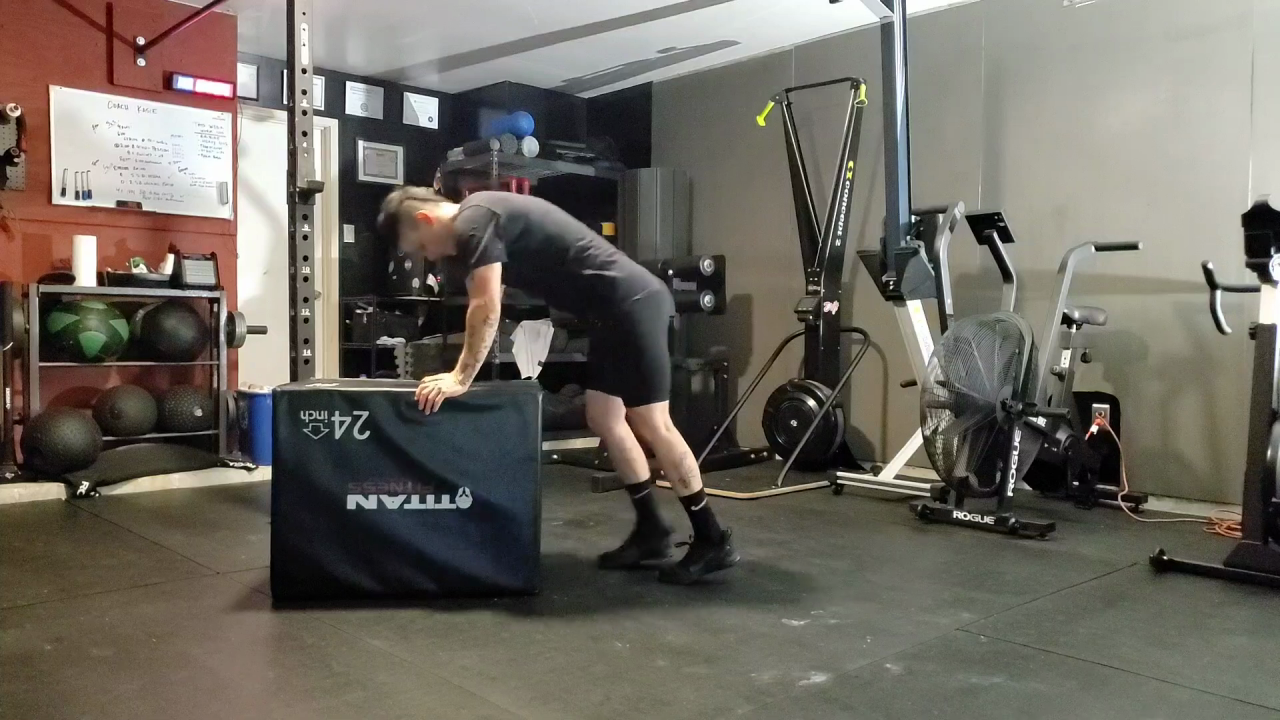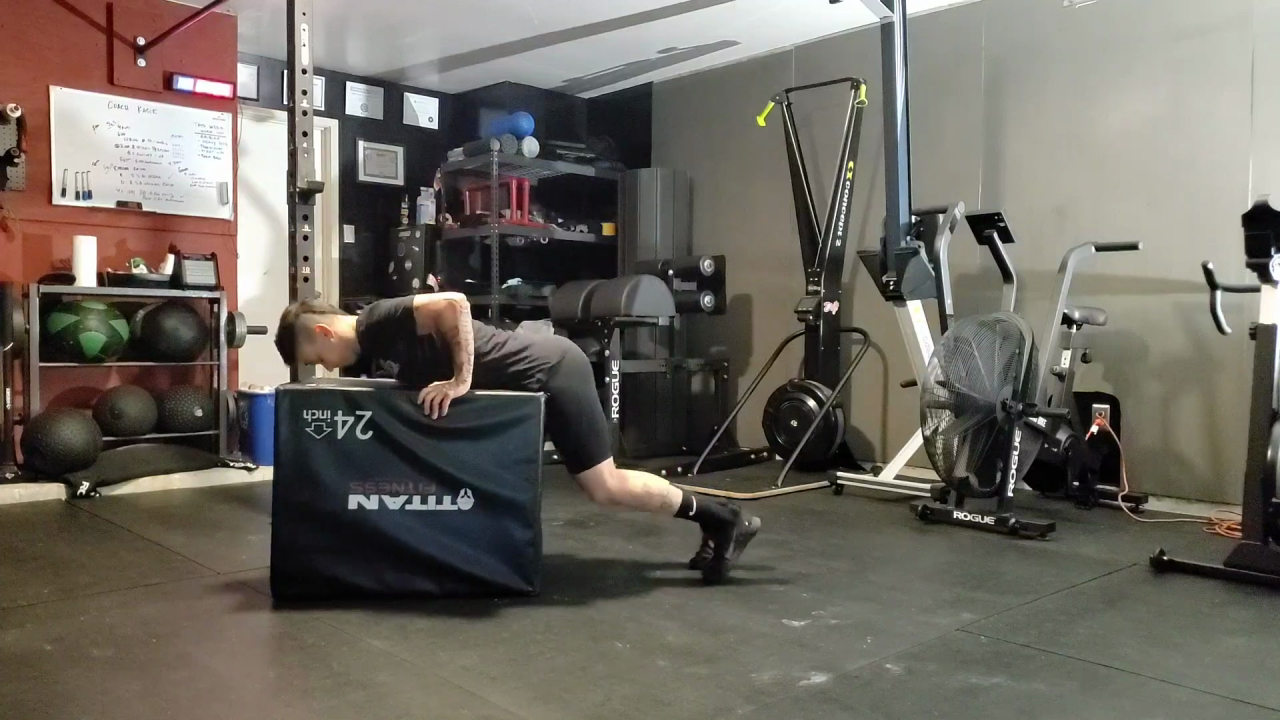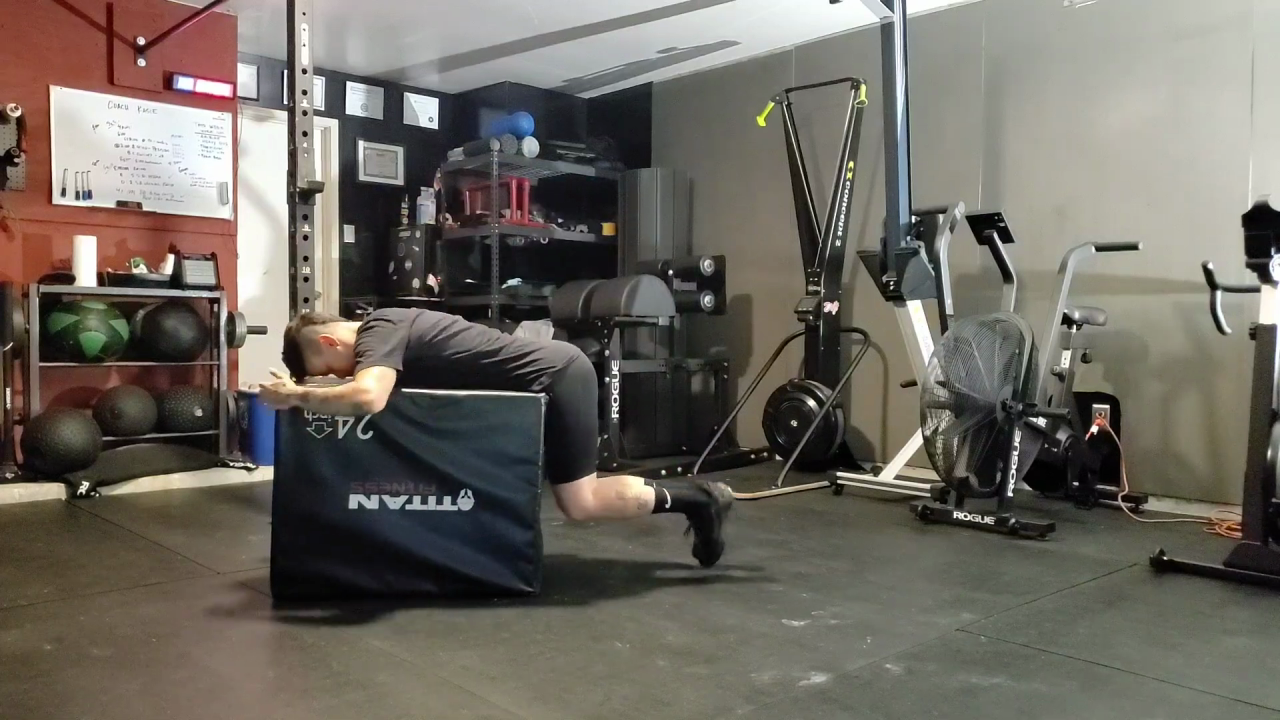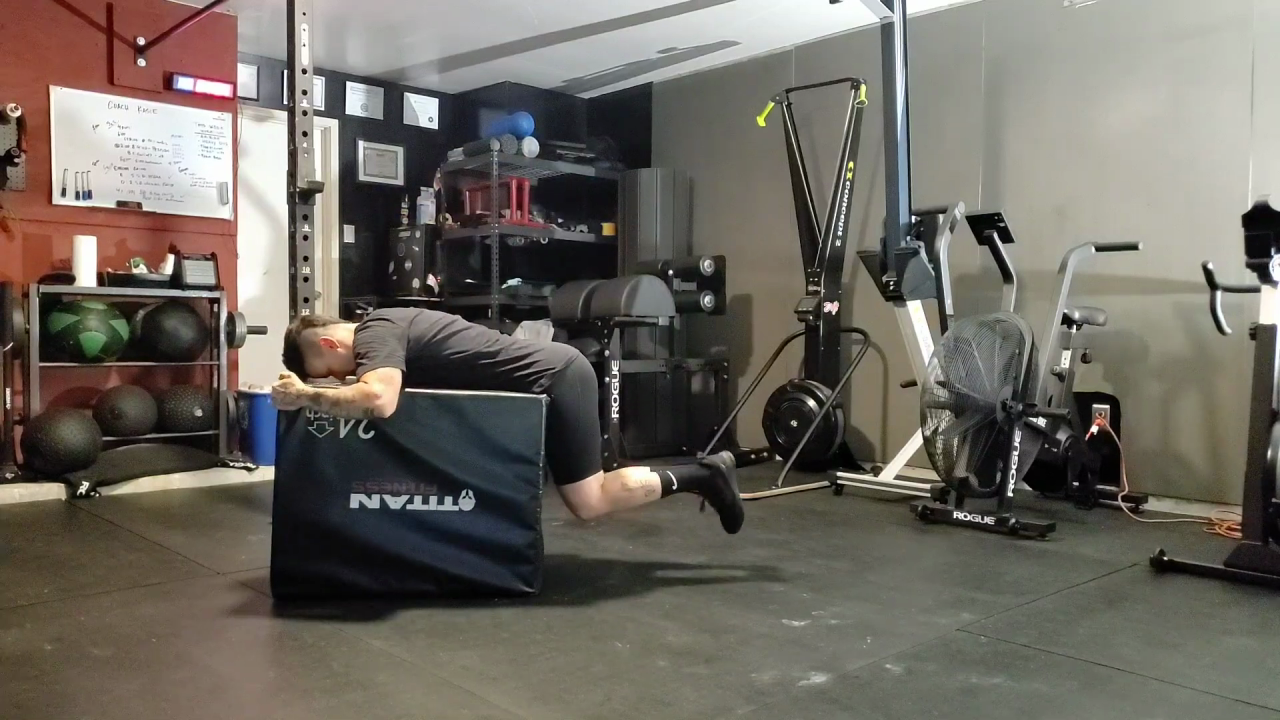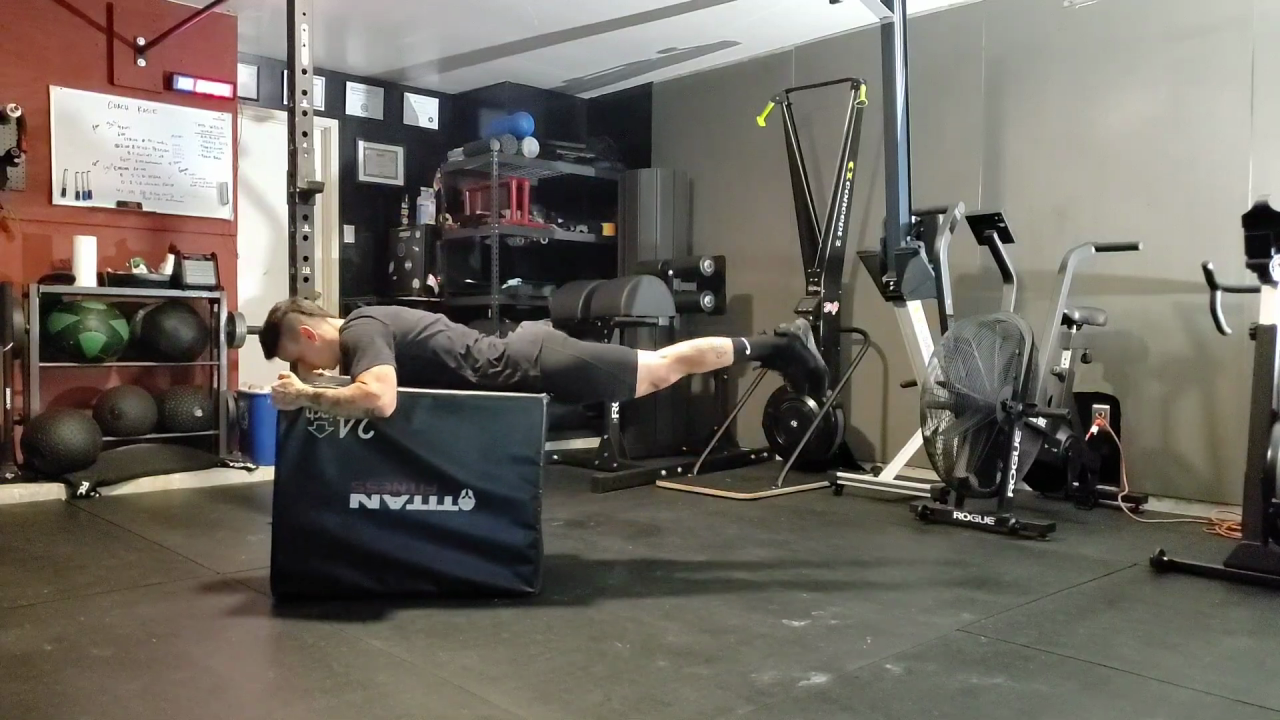
dt=1s
person 1, frame 1
left shoulder: (471, 221)
right shoulder: (480, 216)
left elbow: (486, 308)
right elbow: (486, 307)
left wrist: (462, 378)
right wrist: (464, 371)
left hip: (631, 300)
right hip: (617, 305)
left knee: (650, 425)
right knee: (602, 418)
left ankle: (713, 540)
right ankle: (650, 530)
person 1, frame 2
left shoulder: (376, 323)
right shoulder: (378, 349)
left elbow: (453, 305)
left wrist: (461, 382)
left hip: (551, 373)
right hip: (545, 373)
left knee: (603, 486)
right knee: (601, 482)
left ankle: (727, 521)
right ankle: (715, 519)
person 1, frame 3
left shoulder: (376, 331)
right shoulder: (385, 330)
left elbow: (368, 398)
left wrist: (297, 396)
left hip: (556, 377)
right hip: (554, 372)
left knee: (579, 502)
right knee: (579, 492)
left ankle: (700, 499)
right ankle: (694, 496)
person 1, frame 4
left shoulder: (374, 334)
right shoulder: (383, 329)
left elbow: (379, 401)
right elbow: (383, 391)
left wrist: (307, 396)
right wrist: (316, 391)
left hip: (553, 378)
right hip: (549, 373)
left knee: (589, 502)
right knee: (589, 488)
left ankle: (702, 475)
right ankle: (699, 472)
person 1, frame 5
left shoulder: (360, 332)
right shoulder: (367, 330)
left elbow: (380, 400)
right elbow: (380, 386)
left wrist: (305, 396)
right wrist: (312, 386)
left hip: (534, 367)
right hip: (524, 358)
left knee: (664, 368)
right knee: (660, 369)
left ankle: (775, 345)
right ankle: (777, 346)
